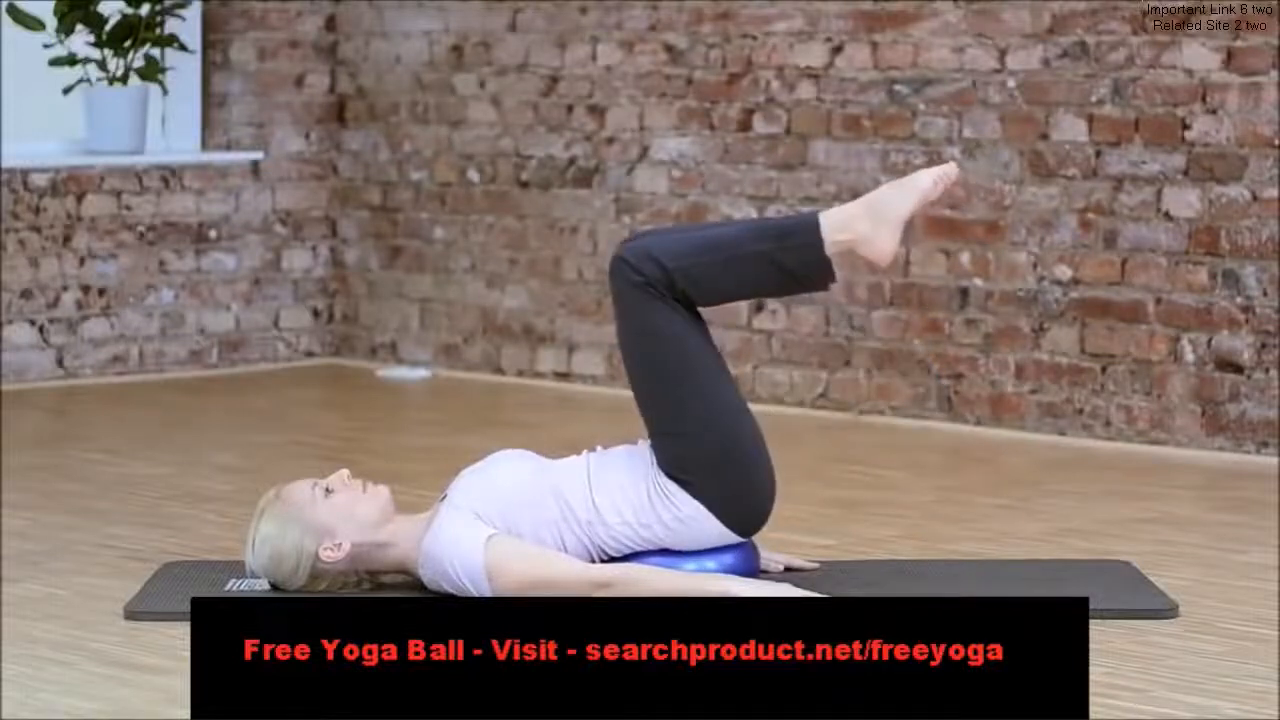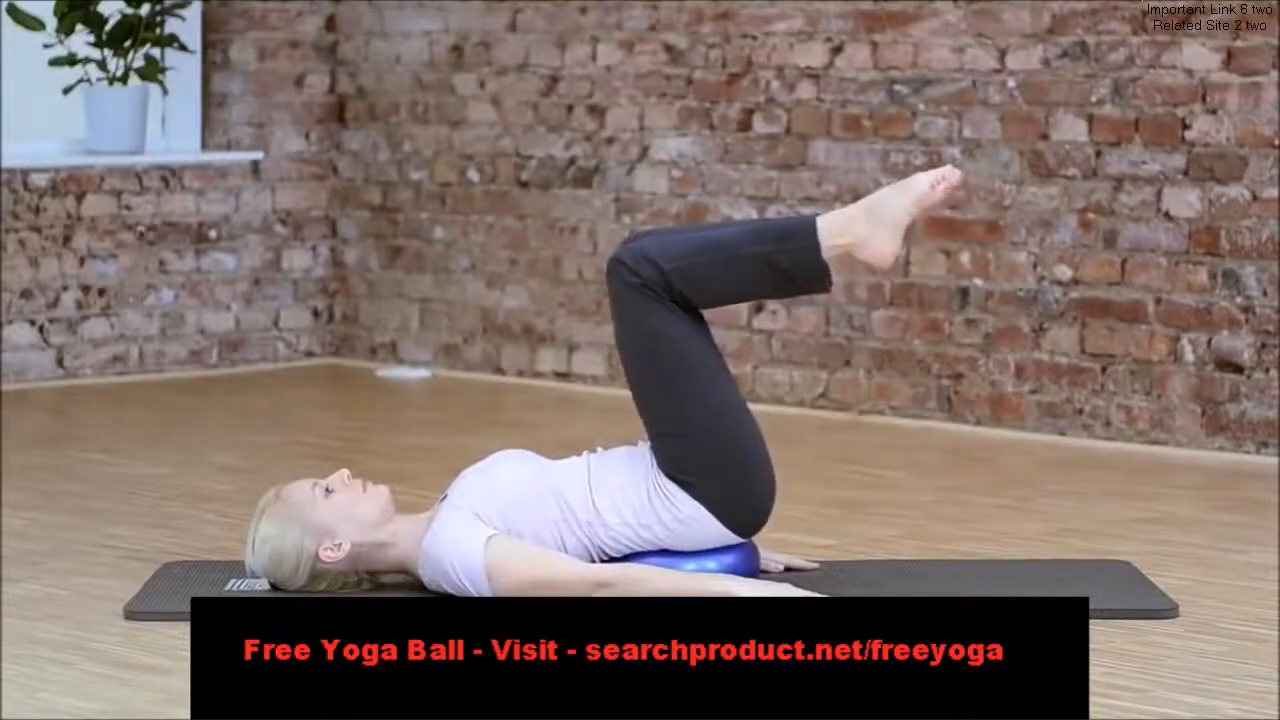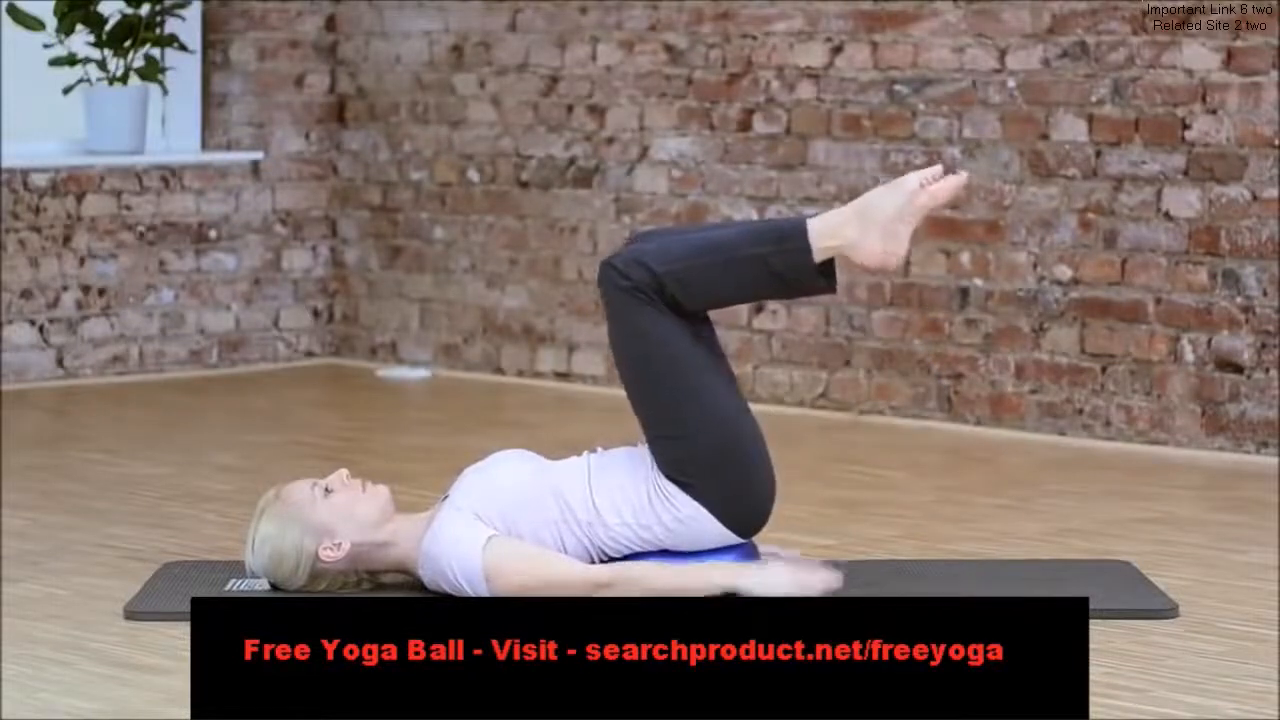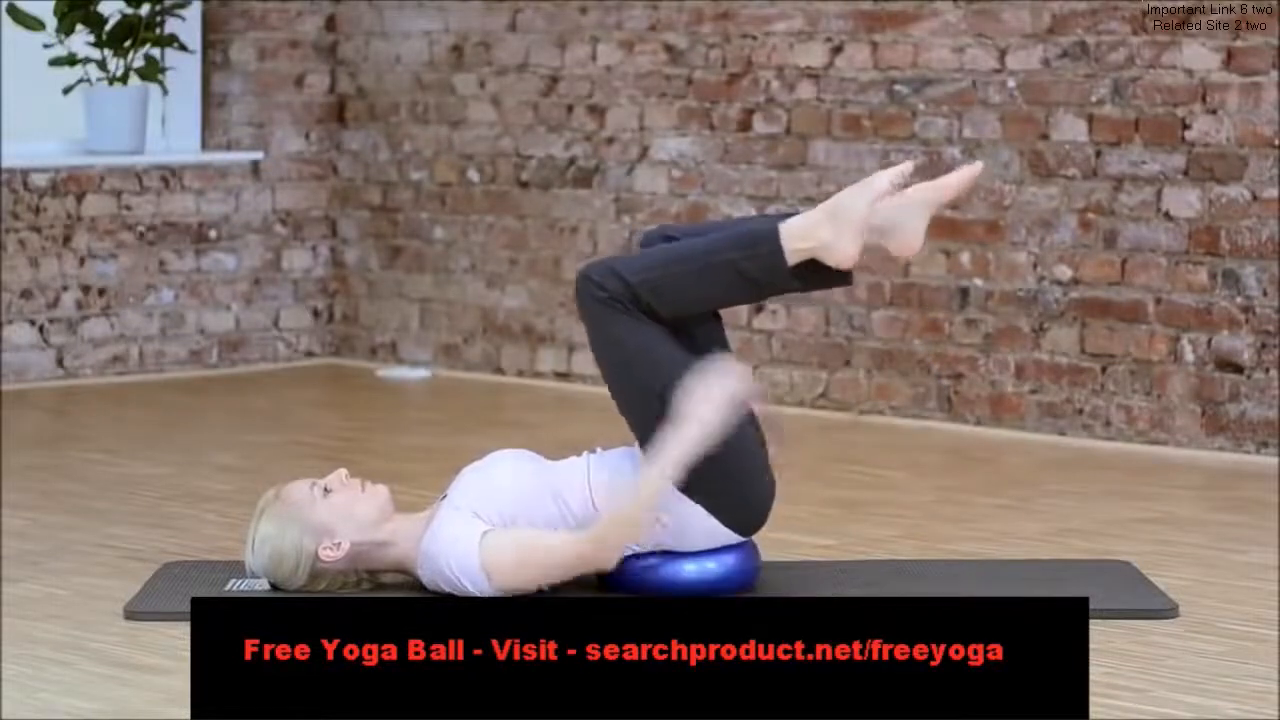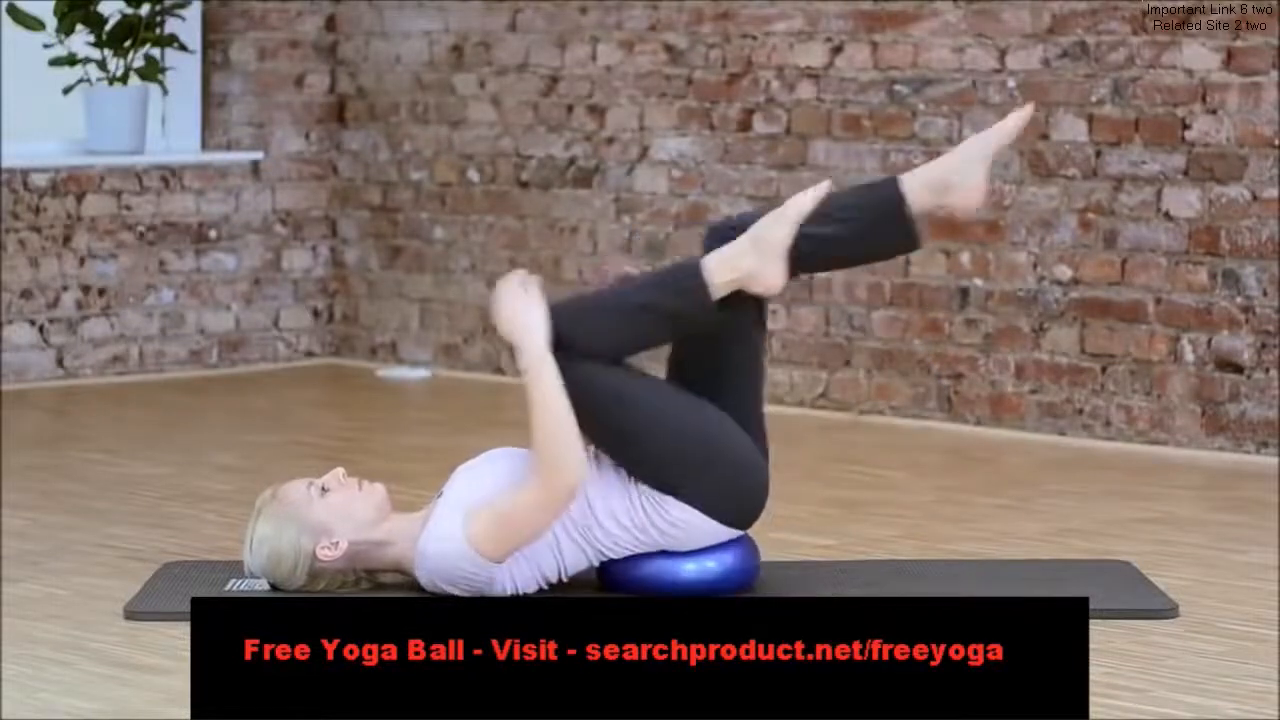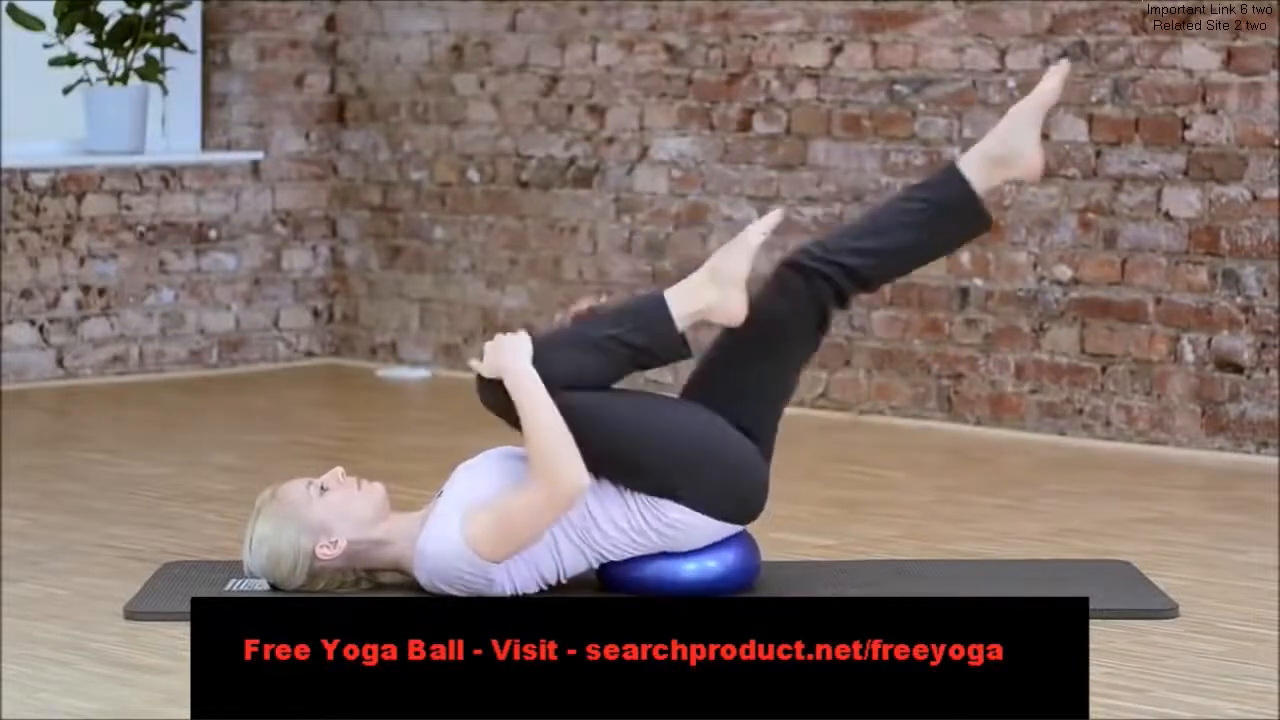
dt=0.3s
person 1, frame 1
left shoulder: (449, 518)
right shoulder: (447, 554)
right elbow: (599, 583)
right wrist: (745, 591)
left hip: (694, 496)
right hip: (712, 493)
left knee: (647, 268)
right knee: (640, 269)
left ankle: (846, 231)
right ankle: (848, 229)
person 1, frame 2
left shoulder: (450, 518)
right shoulder: (447, 554)
right elbow: (598, 583)
right wrist: (741, 589)
left hip: (694, 497)
right hip: (712, 494)
left knee: (648, 263)
right knee: (639, 271)
left ankle: (845, 235)
right ankle: (846, 230)
person 1, frame 3
left shoulder: (448, 520)
right shoulder: (447, 555)
right elbow: (599, 581)
right wrist: (742, 576)
left hip: (689, 493)
right hip: (709, 494)
left knee: (649, 260)
right knee: (632, 276)
left ankle: (842, 240)
right ankle: (840, 231)
person 1, frame 4
left shoulder: (448, 521)
right shoulder: (451, 555)
right elbow: (597, 547)
right wrist: (685, 430)
left hip: (691, 483)
right hip: (715, 493)
left knee: (667, 253)
right knee: (607, 286)
left ankle: (867, 226)
right ankle: (810, 237)
person 1, frame 5
left shoulder: (448, 519)
right shoulder: (449, 553)
right elbow: (563, 481)
right wrist: (531, 343)
left hip: (692, 481)
right hip: (710, 493)
left knee: (729, 245)
right knee: (560, 329)
left ankle: (928, 190)
right ankle: (741, 263)
person 1, frame 6
left shoulder: (442, 521)
right shoulder: (447, 555)
right elbow: (565, 487)
left wrist: (558, 356)
right wrist: (520, 371)
left hip: (701, 468)
right hip: (713, 486)
left knee: (813, 273)
right knee: (511, 375)
left ankle: (990, 165)
right ankle: (697, 299)
